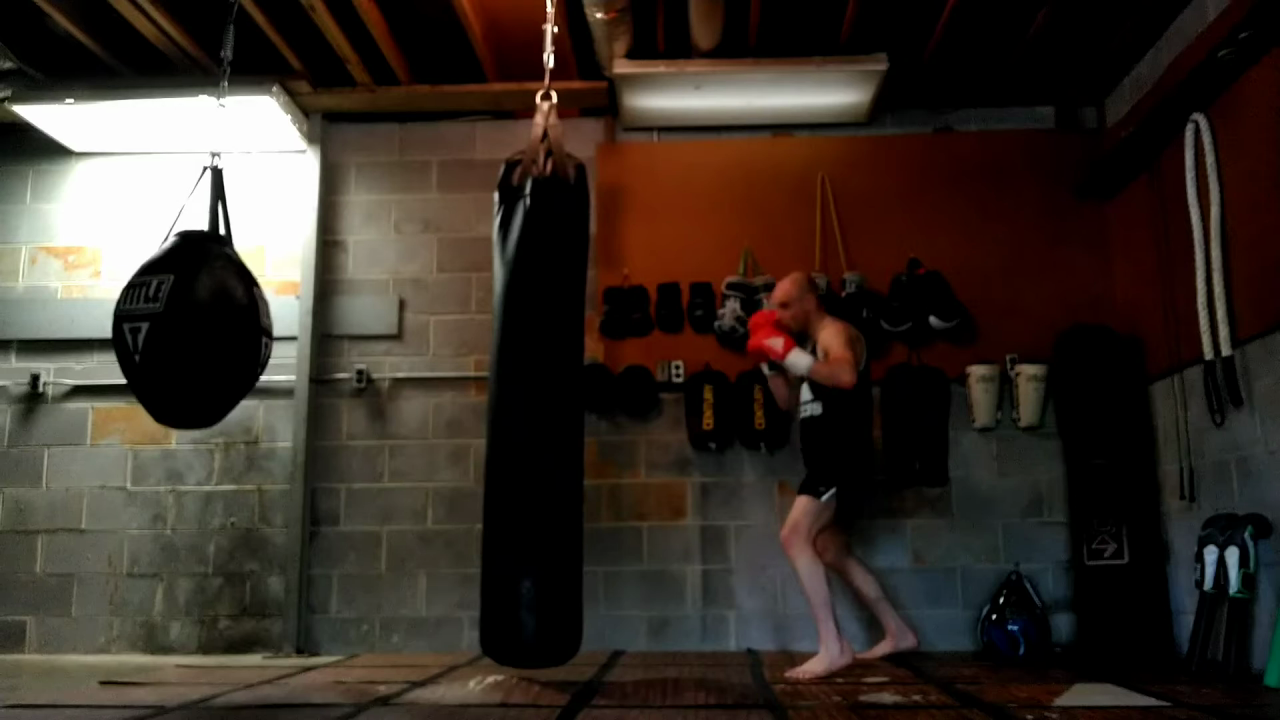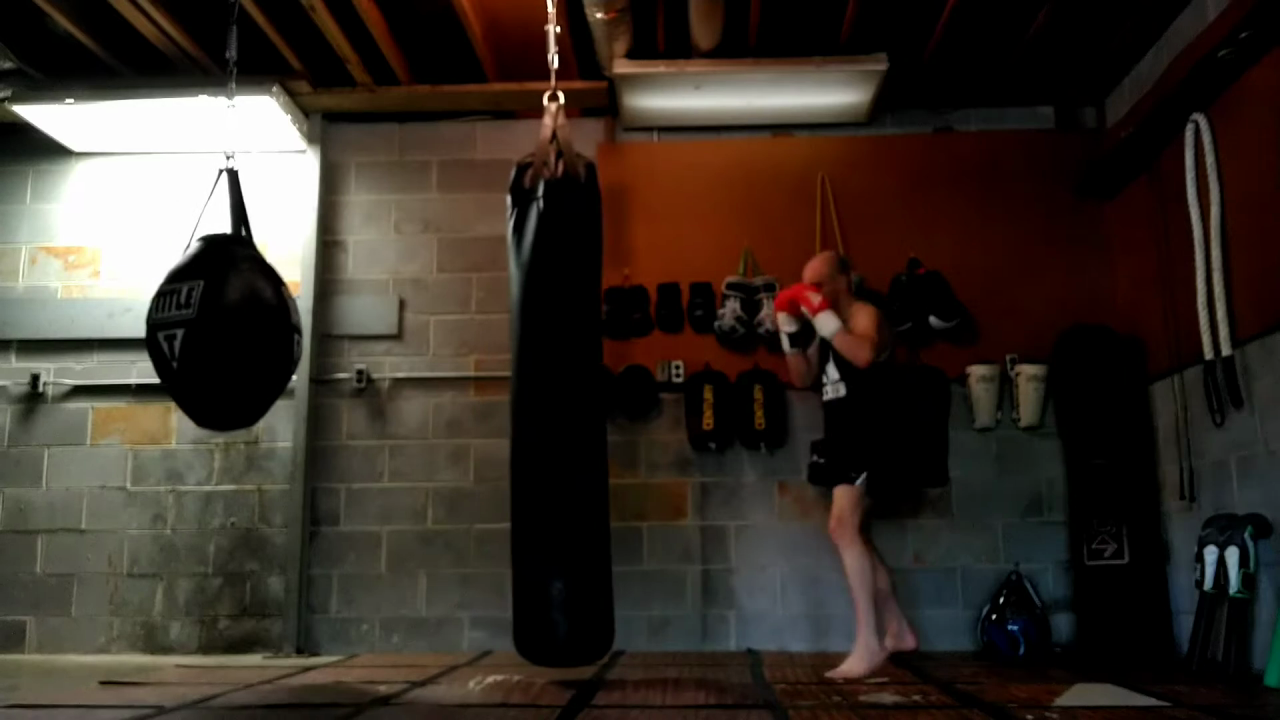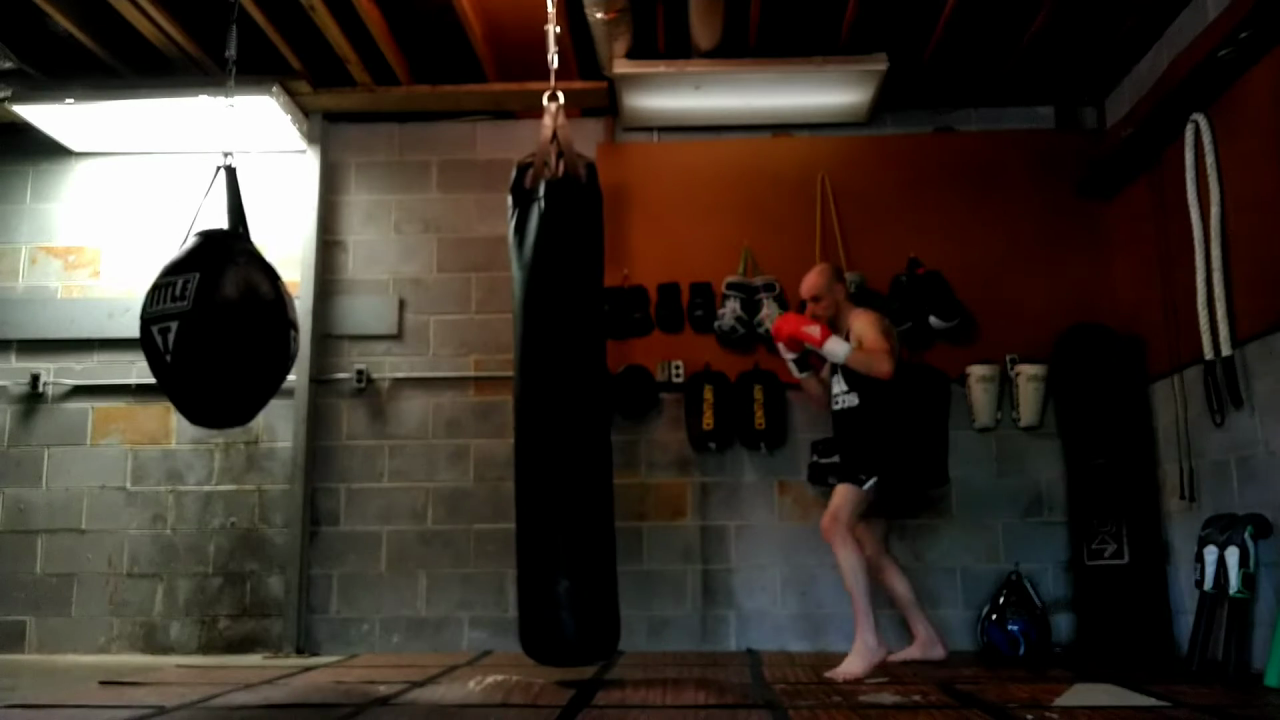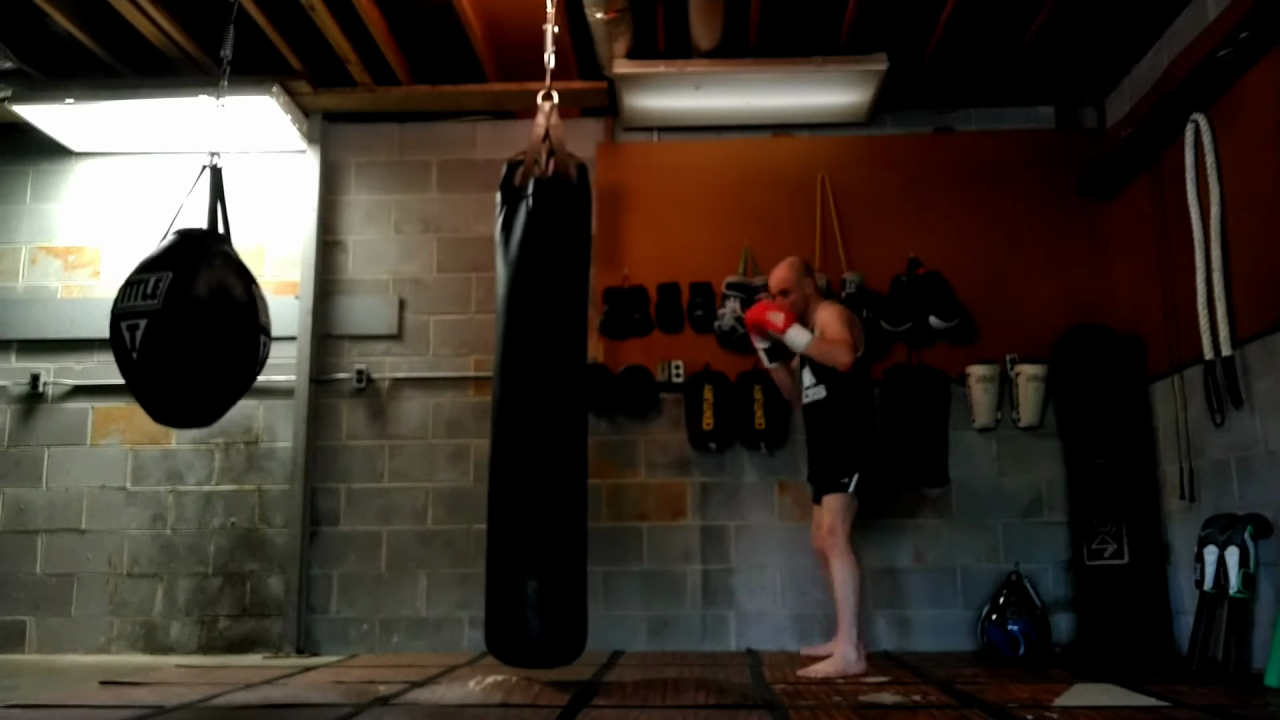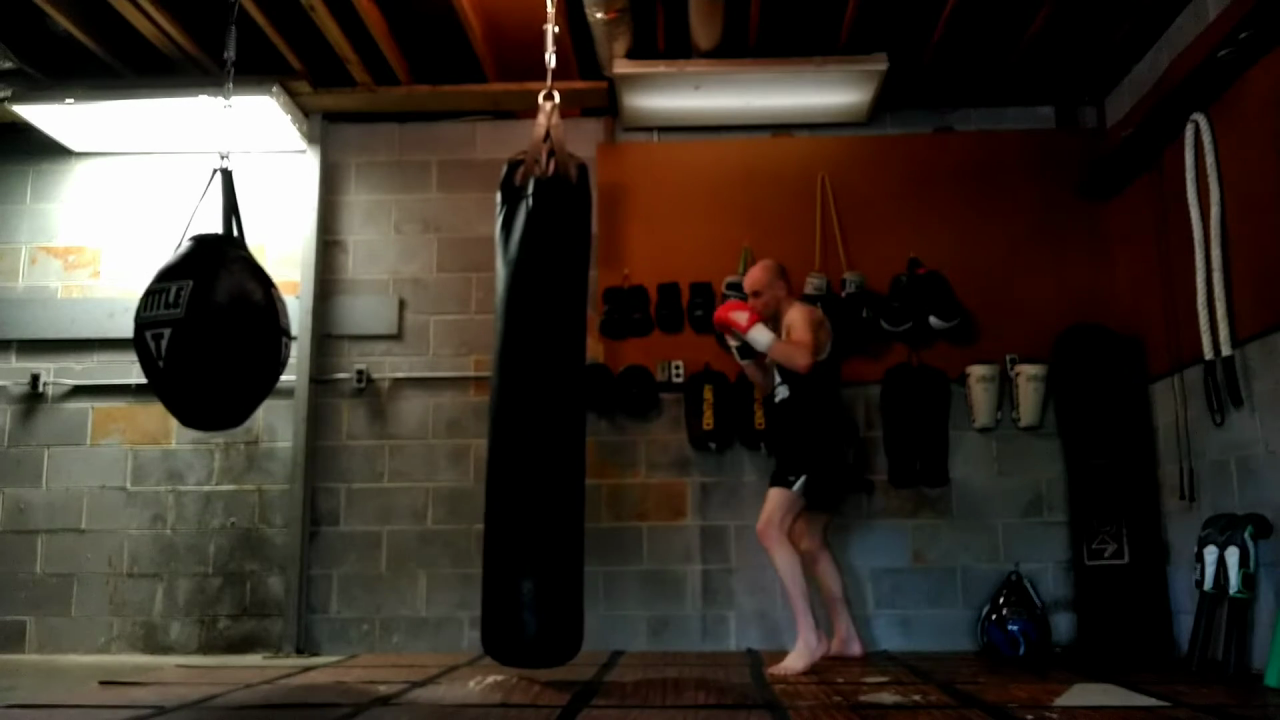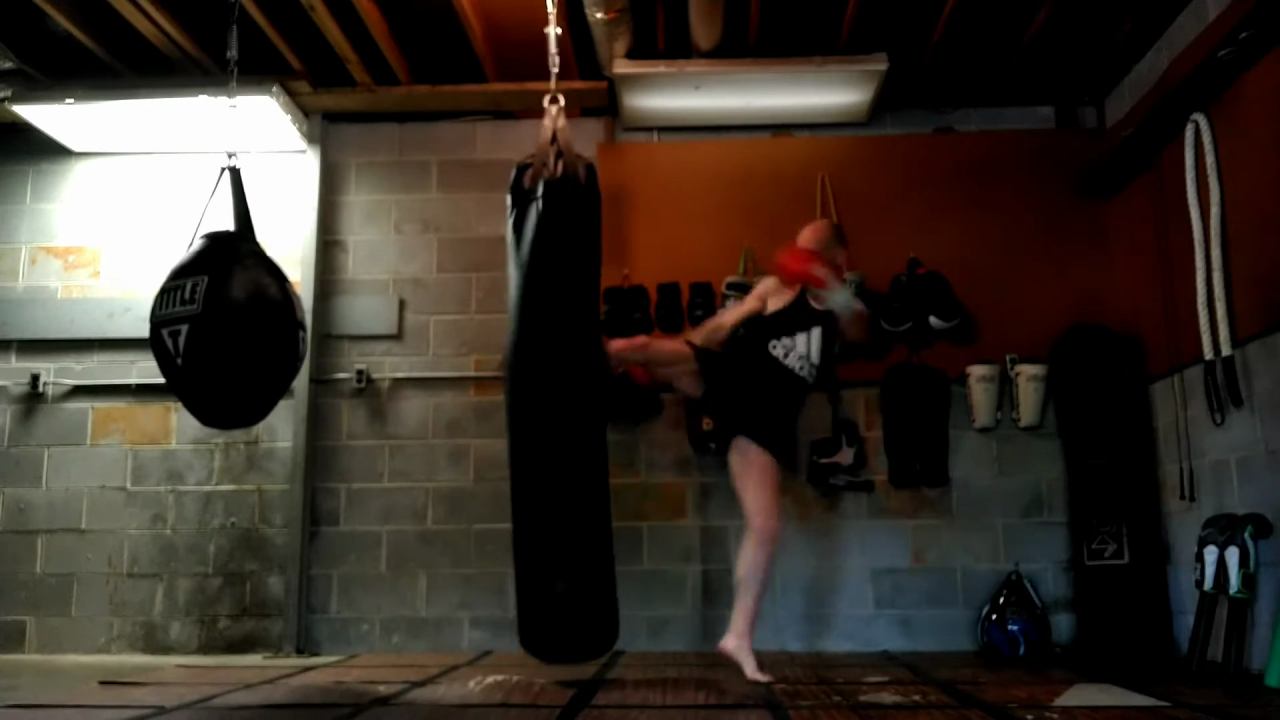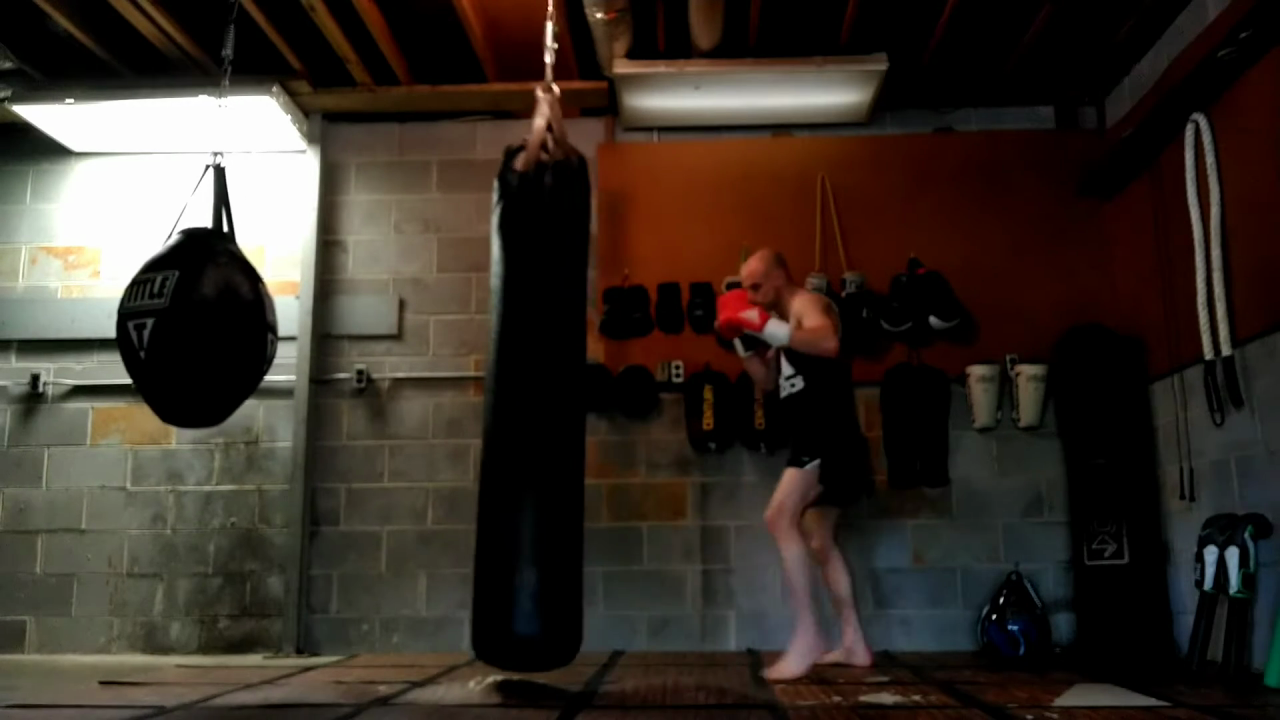
dt=0.7s
person 1, frame 1
left shoulder: (835, 332)
right shoulder: (810, 344)
left elbow: (846, 376)
right elbow: (788, 401)
left wrist: (788, 353)
right wrist: (770, 357)
left hip: (841, 458)
right hip: (825, 461)
left knee: (794, 536)
right knee: (832, 553)
left ankle: (832, 646)
right ankle: (897, 631)
person 1, frame 2
left shoulder: (864, 314)
right shoulder: (827, 323)
left elbow: (864, 356)
right elbow: (803, 377)
left wrist: (821, 315)
right wrist: (790, 322)
left hip: (865, 439)
right hip: (842, 442)
left knee: (841, 527)
right knee: (856, 538)
left ankle: (867, 645)
right ankle: (898, 631)
person 1, frame 3
left shoulder: (865, 321)
right shoulder: (840, 335)
left elbow: (884, 367)
right elbow: (824, 396)
left wrist: (824, 343)
right wrist: (795, 354)
left hip: (878, 449)
right hip: (859, 452)
left knee: (834, 525)
right knee: (870, 551)
left ankle: (867, 642)
right ankle: (926, 640)
person 1, frame 4
left shoulder: (831, 314)
right shoulder: (806, 327)
left elbow: (843, 357)
right elbow: (794, 390)
left wrist: (785, 329)
right wrist: (767, 343)
left hip: (849, 444)
right hip: (827, 448)
left knee: (832, 537)
right knee: (825, 540)
left ankle: (849, 652)
right ankle: (847, 640)
person 1, frame 5
left shoulder: (802, 315)
right shoulder: (780, 326)
left elbow: (803, 361)
right elbow: (767, 382)
left wrist: (753, 330)
right wrist: (739, 342)
left hip: (814, 445)
right hip: (804, 448)
left knee: (770, 528)
right knee: (810, 544)
left ankle: (808, 638)
right ankle: (845, 636)
person 1, frame 6
left shoulder: (845, 306)
right shoulder: (774, 288)
left elbow: (857, 330)
right elbow: (723, 325)
left wrist: (833, 290)
right wrist: (681, 350)
left hip: (769, 413)
right hip: (730, 376)
left knee: (765, 524)
right knee: (640, 350)
left ankle: (739, 636)
person 1, frame 7
left shoulder: (808, 303)
right shoulder: (784, 317)
left elbow: (829, 343)
right elbow: (767, 381)
left wrist: (763, 326)
right wrist: (744, 336)
left hip: (827, 434)
right hip: (818, 439)
left knee: (779, 517)
right knee: (820, 543)
left ankle: (805, 635)
right ankle: (854, 644)
